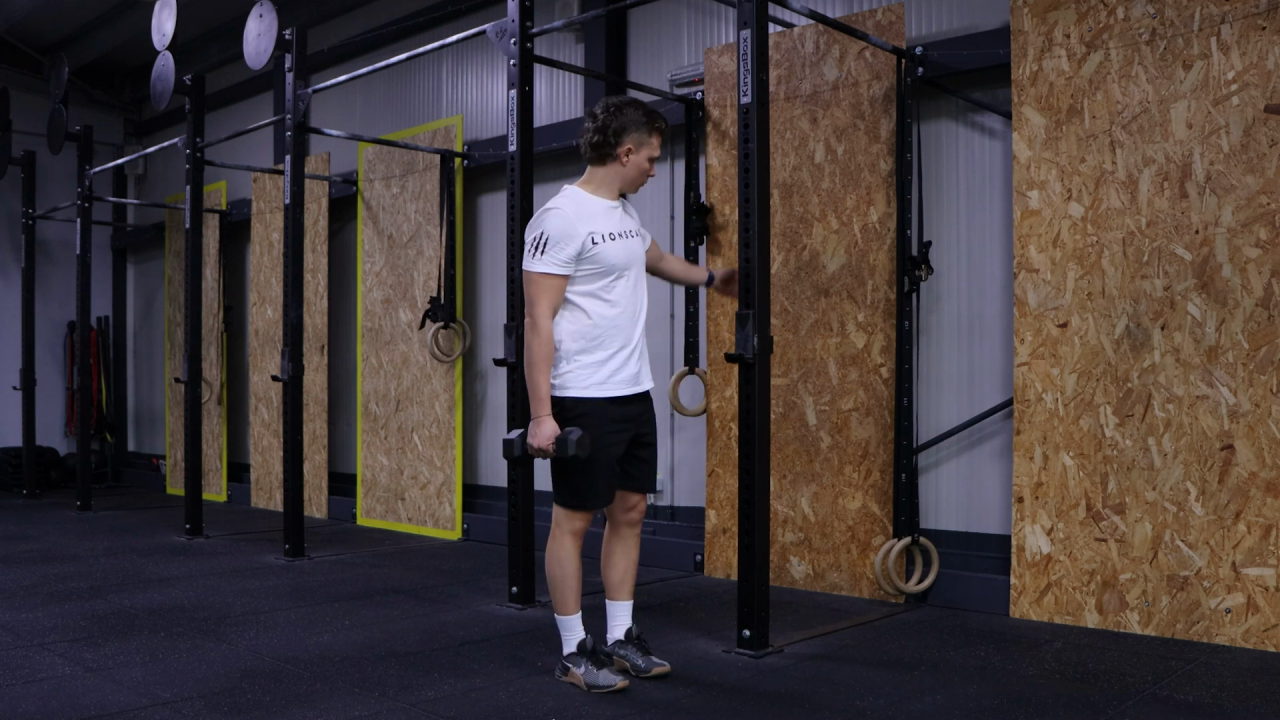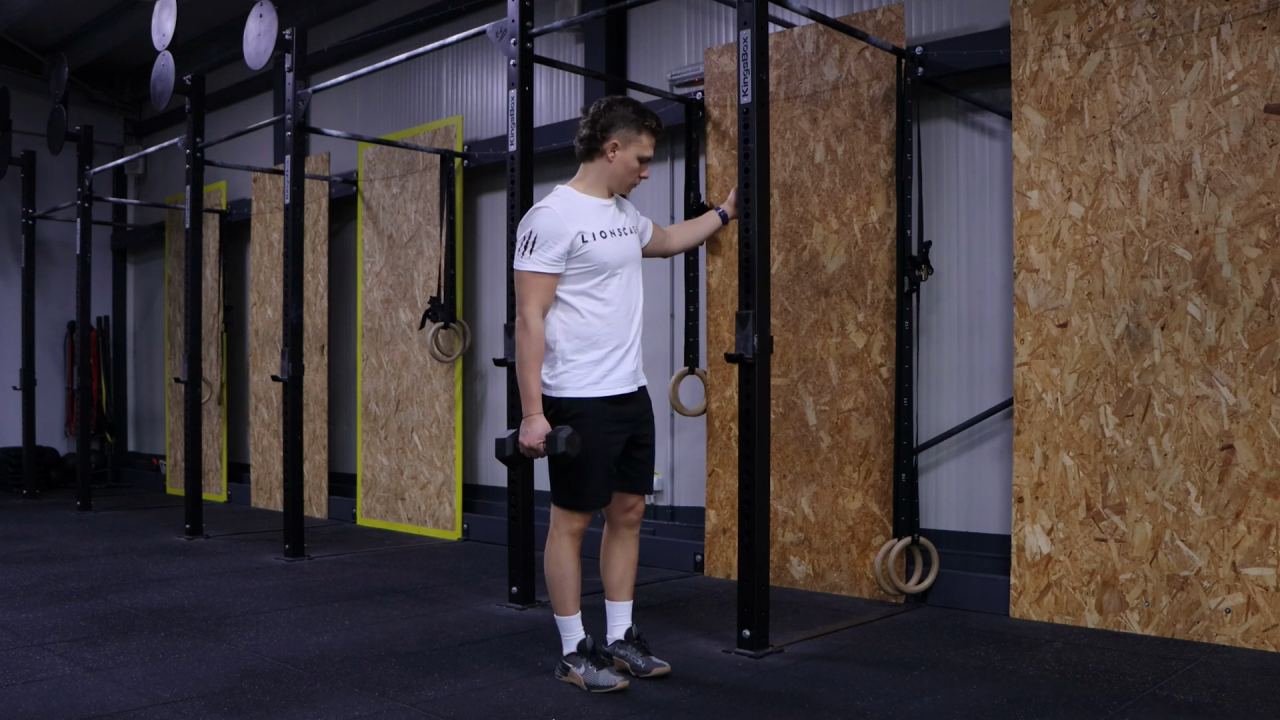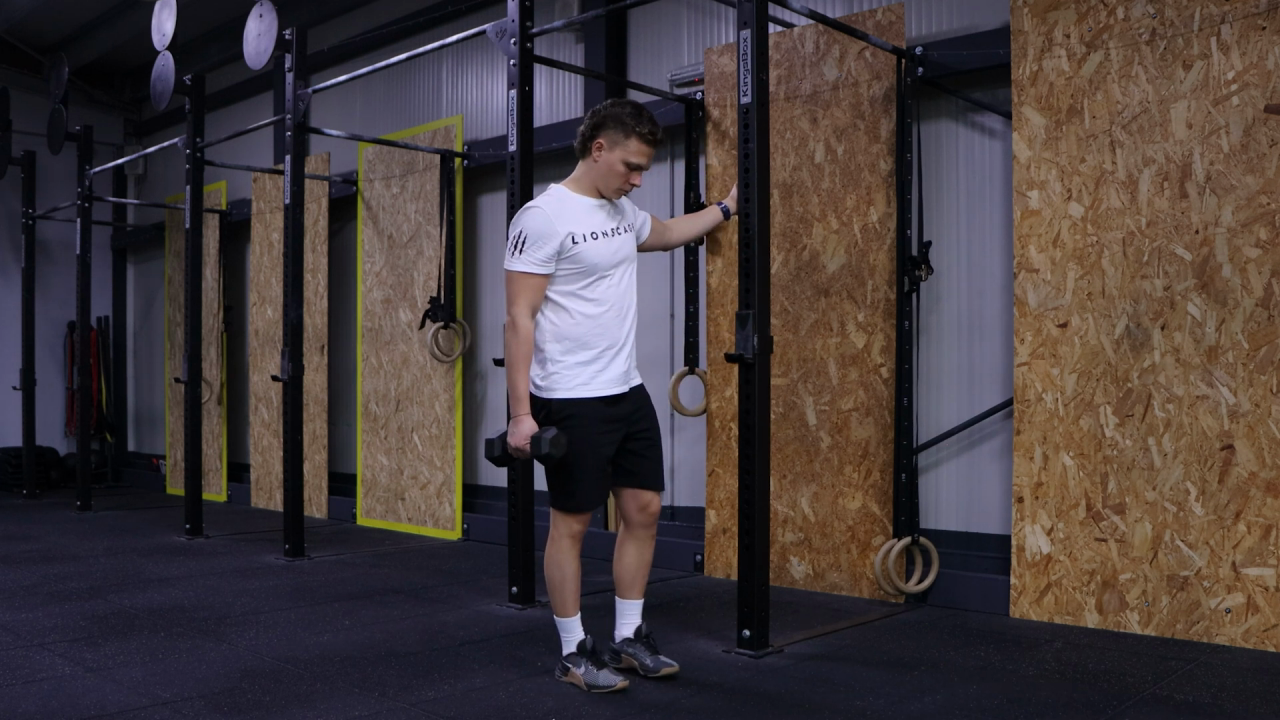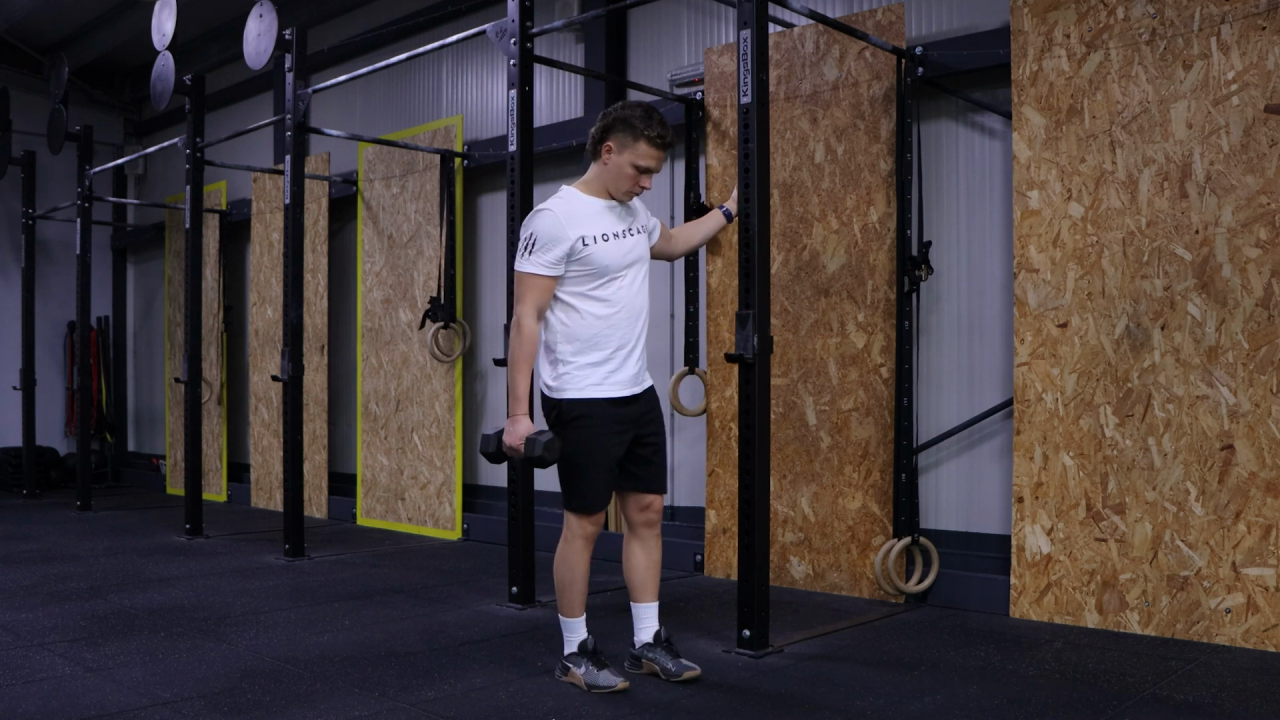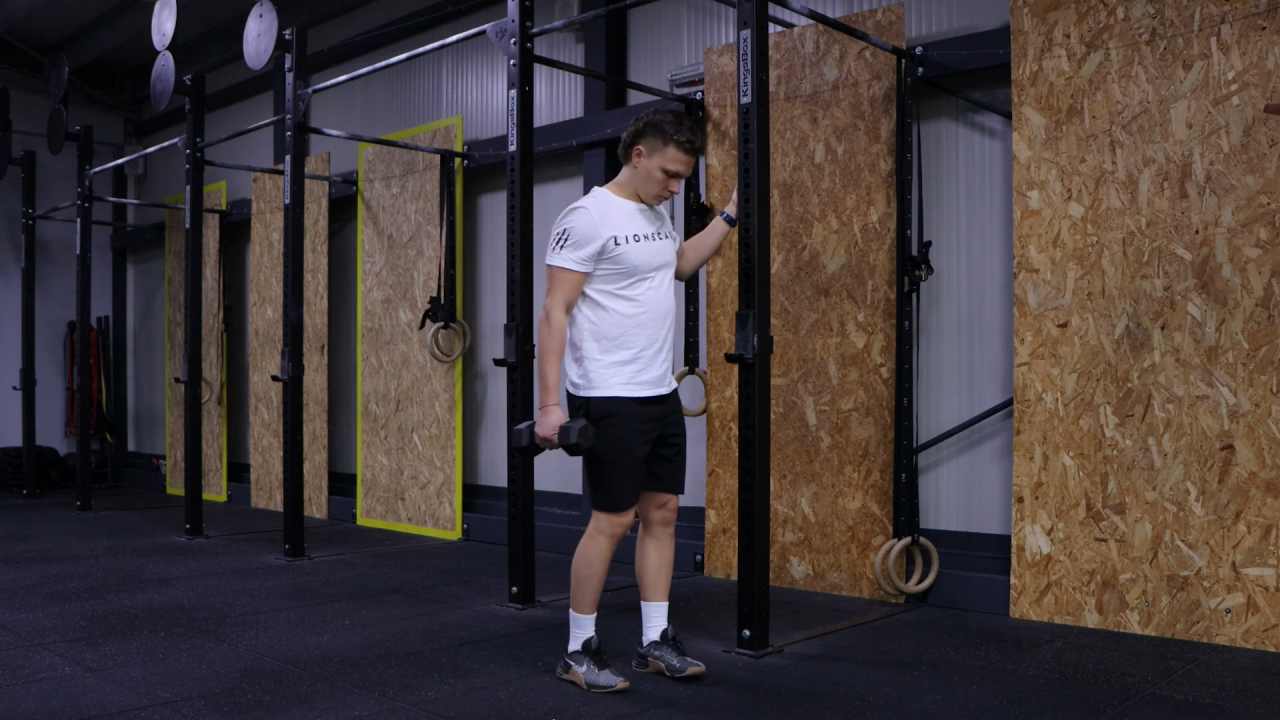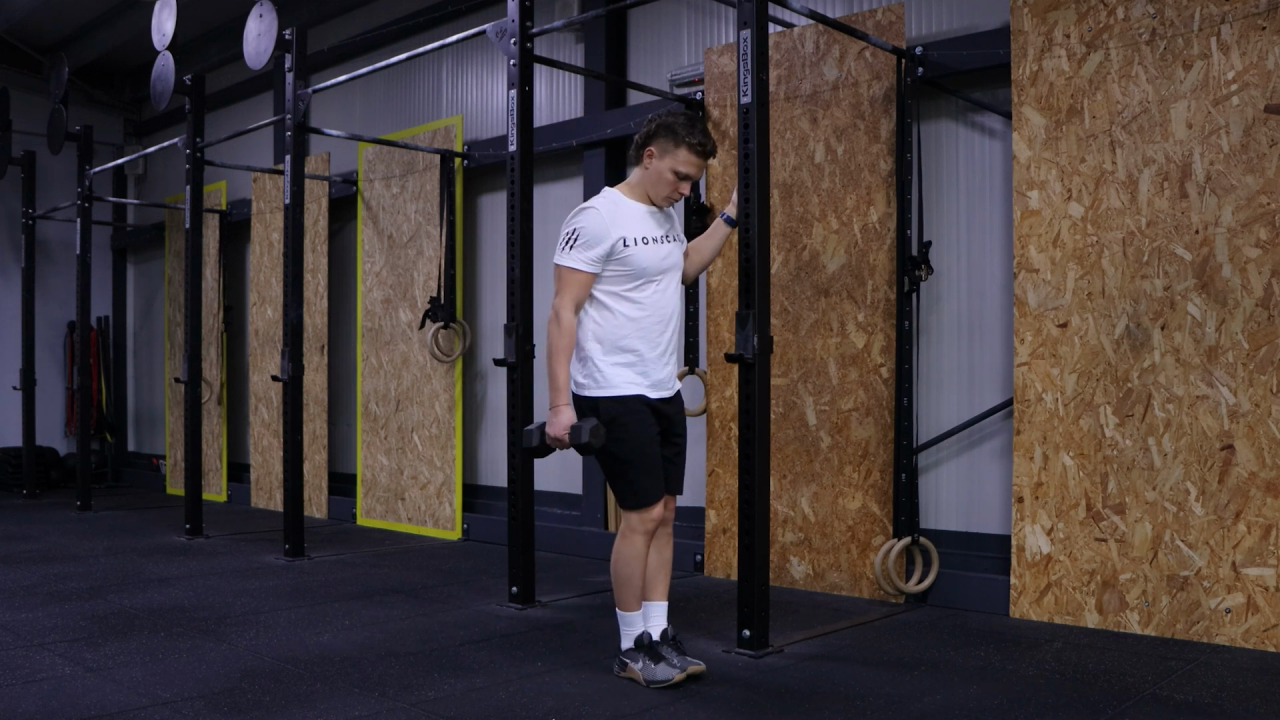
dt=0.4s
person 1, frame 1
left shoulder: (623, 214)
right shoulder: (561, 218)
left elbow: (654, 258)
right elbow: (539, 321)
left wrist: (706, 277)
right wrist: (541, 413)
left hip: (634, 394)
right hip: (584, 400)
left knee: (629, 513)
right knee: (574, 521)
left ankle: (620, 638)
right ankle: (574, 650)
person 1, frame 2
left shoulder: (621, 213)
right shoulder: (553, 216)
left elbow: (666, 240)
right elbow: (530, 319)
left wrist: (726, 211)
right wrist: (532, 412)
left hip: (631, 393)
right hip: (580, 400)
left knee: (628, 514)
right knee: (571, 521)
left ankle: (620, 638)
right ankle: (574, 650)
person 1, frame 3
left shoulder: (619, 211)
right shoulder: (544, 217)
left elbow: (667, 233)
right elbow: (519, 319)
left wrist: (729, 205)
right wrist: (521, 413)
left hip: (627, 391)
right hip: (572, 400)
left knee: (643, 510)
right knee: (571, 524)
left ankle: (628, 637)
right ankle: (574, 651)
person 1, frame 4
left shoulder: (631, 212)
right shoulder: (556, 218)
left elbow: (671, 243)
right elbow: (526, 319)
left wrist: (730, 208)
right wrist: (518, 412)
left hip: (638, 393)
right hip: (583, 401)
left knee: (646, 515)
right knee: (584, 525)
left ankle: (648, 642)
right ankle: (575, 652)
person 1, frame 5
left shoulder: (655, 216)
right shoulder: (589, 216)
left elbow: (681, 263)
right elbow: (555, 313)
left wrist: (731, 214)
right wrist: (549, 403)
left hip: (660, 393)
right hip: (609, 398)
left knee: (661, 513)
right knee: (611, 521)
left ankle: (655, 640)
right ankle: (579, 650)
person 1, frame 6
left shoulder: (665, 217)
right shoulder: (599, 218)
left elbow: (685, 267)
right elbow: (563, 313)
left wrist: (731, 215)
right wrist: (560, 403)
left hip: (663, 393)
right hip: (613, 396)
left knee: (662, 516)
right knee: (643, 517)
left ankle: (657, 635)
right ankle: (632, 646)
